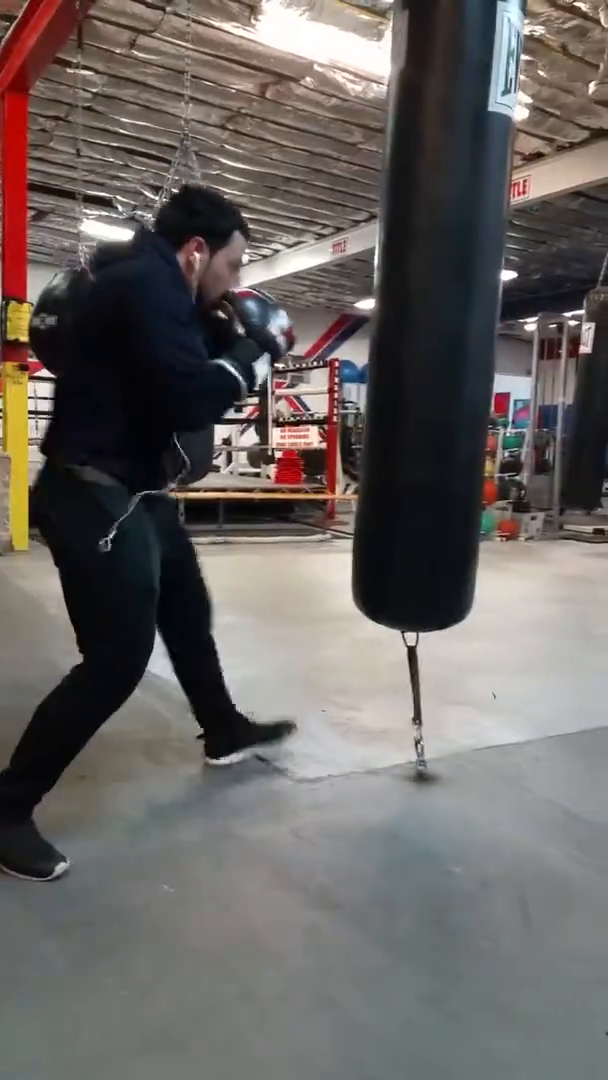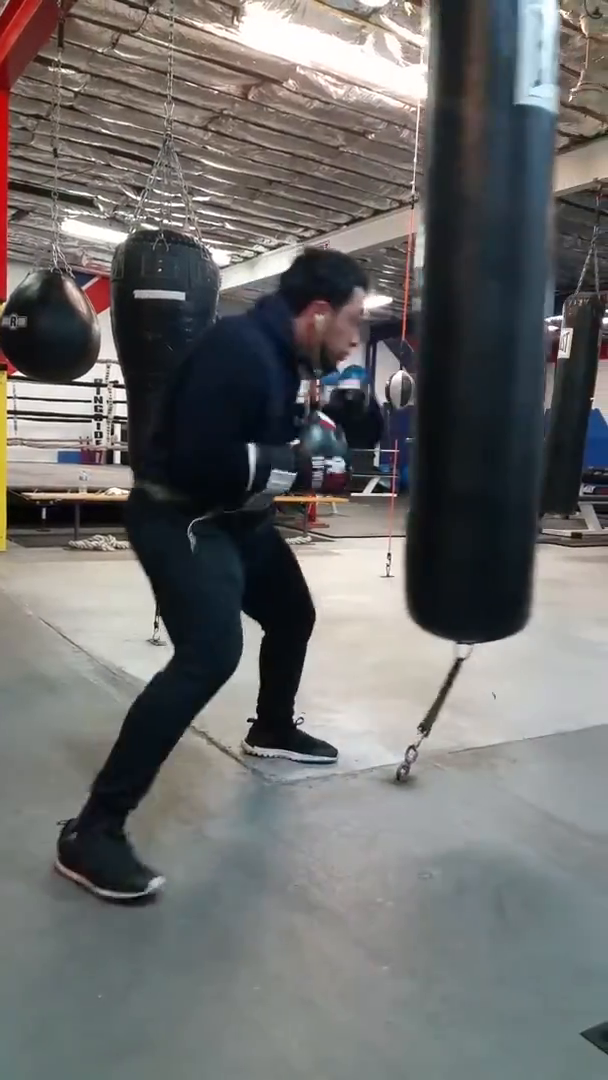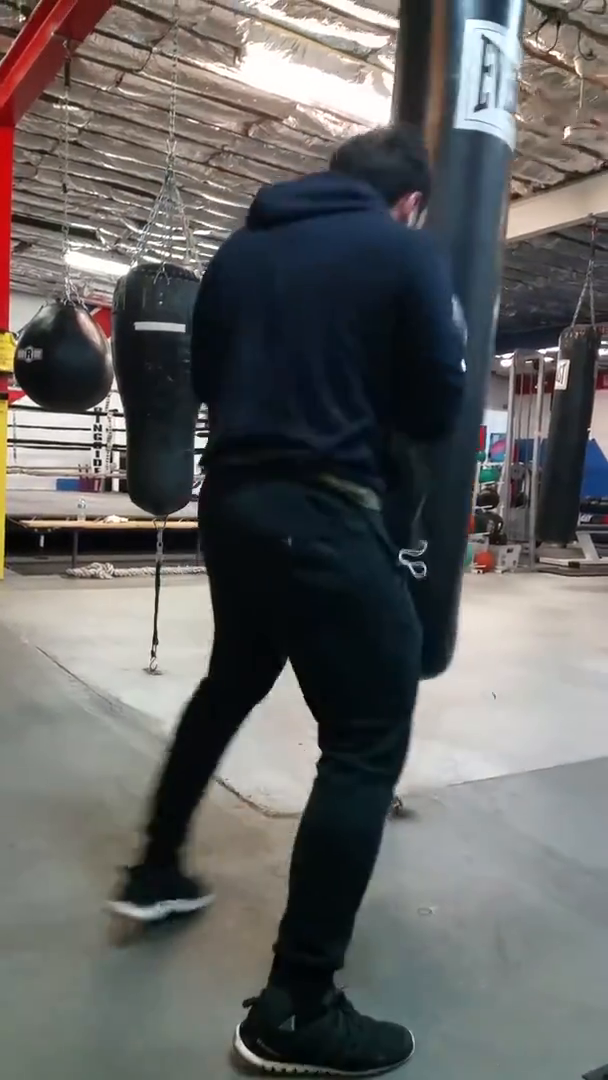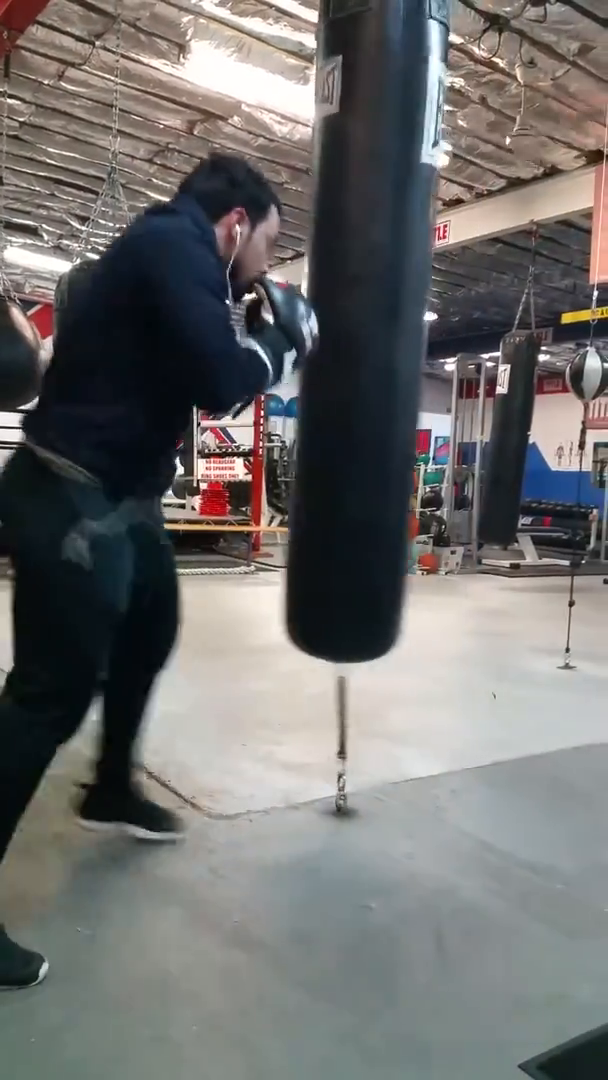
dt=1s
person 1, frame 1
left shoulder: (168, 288)
right shoulder: (142, 282)
left elbow: (198, 375)
right elbow: (198, 395)
left wrist: (243, 341)
right wrist: (254, 347)
left hip: (139, 493)
right hip: (94, 501)
left knee: (187, 608)
right knee: (118, 659)
left ankle: (223, 730)
person 1, frame 2
left shoulder: (283, 352)
right shoulder: (241, 348)
right elbow: (203, 459)
left wrist: (306, 446)
right wrist: (285, 466)
left hip: (227, 512)
right hip: (177, 516)
left knee: (293, 613)
right knee: (208, 655)
left ankle: (273, 730)
right ankle: (92, 832)
person 1, frame 3
left shoulder: (242, 247)
right shoulder: (405, 253)
left elbow: (204, 374)
right elbow: (433, 413)
left hip: (229, 503)
right hip: (326, 518)
left knee: (232, 684)
right knee: (366, 748)
left ankle: (156, 871)
person 1, frame 4
left shoulder: (160, 249)
right shoulder: (170, 248)
left elbow: (193, 364)
right elbow: (217, 382)
left wrist: (260, 341)
right wrist: (276, 337)
left hip: (116, 495)
right hip: (70, 502)
left knee: (148, 633)
left ankle: (113, 790)
